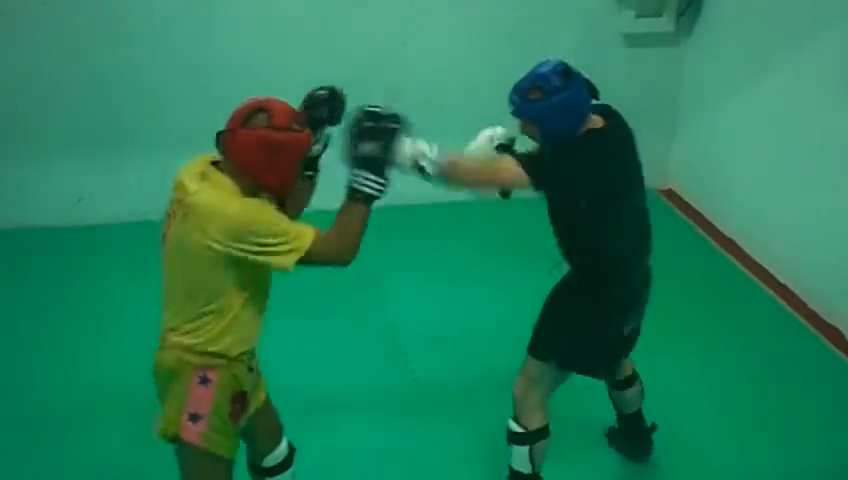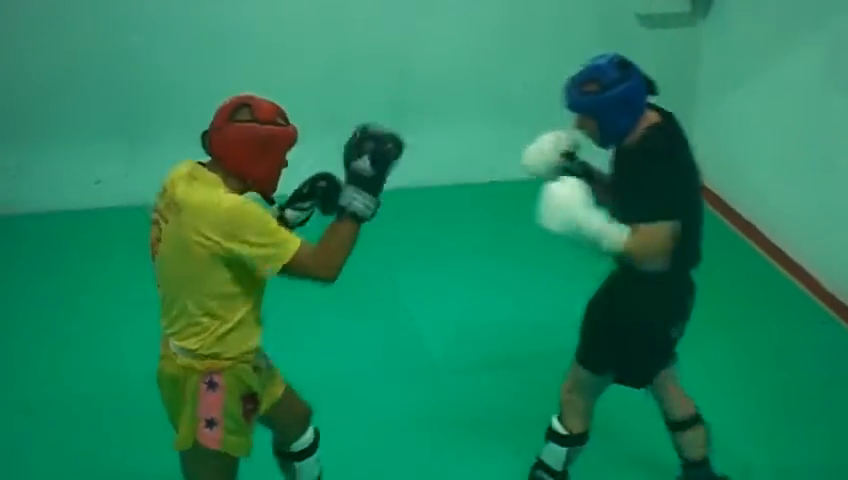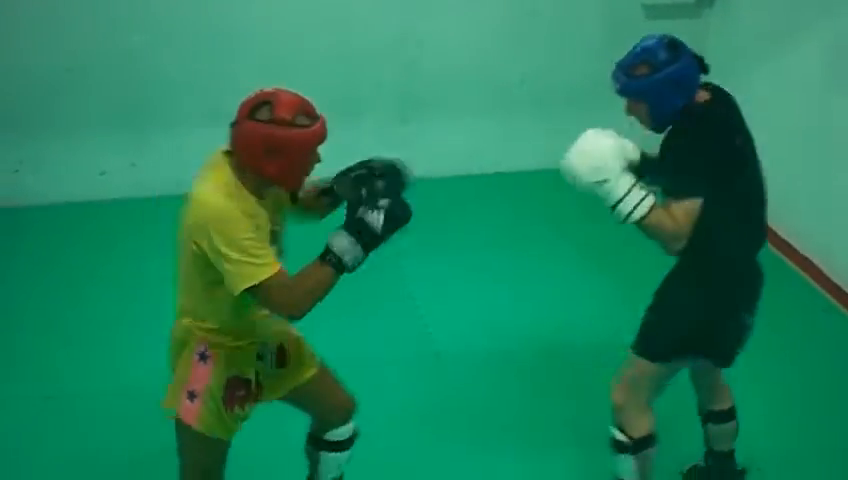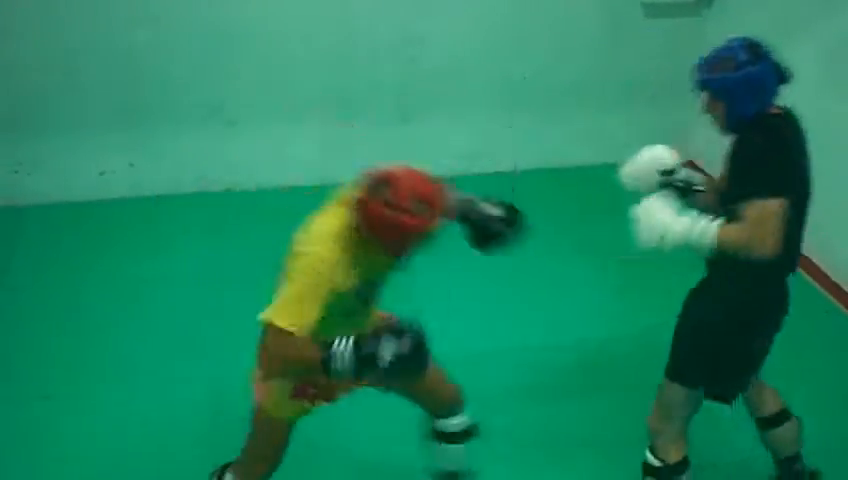
dt=0.3s
person 1, frame 1
left shoulder: (582, 157)
right shoulder: (603, 121)
left elbow: (490, 176)
right elbow: (539, 168)
left wrist: (407, 152)
right wrist: (508, 153)
left hip: (599, 287)
right hip: (626, 276)
left knee: (529, 391)
right knee: (612, 356)
right ankle: (635, 433)
person 1, frame 2
left shoulder: (656, 161)
right shoulder: (647, 129)
left elbow: (653, 257)
right elbow: (621, 193)
left wrist: (588, 223)
right wrist: (574, 168)
left hip: (644, 295)
right hip: (667, 291)
left knee: (575, 395)
right knee: (660, 378)
person 1, frame 3
left shoulder: (693, 138)
right shoulder: (708, 102)
left elbow: (675, 235)
left wrist: (615, 183)
right wrist: (638, 164)
left hip: (708, 280)
right hip: (730, 273)
left knee: (629, 395)
right knee: (707, 373)
person 1, frame 4
left shoulder: (762, 142)
right shoulder: (773, 130)
left elbow: (764, 242)
right elbow: (728, 198)
left wrist: (684, 229)
right wrist: (679, 178)
left hip: (736, 300)
right hip: (759, 296)
left knee: (666, 420)
right knee: (748, 383)
person 2, frame 1
left shoulder: (204, 172)
right shoulder: (236, 215)
left elbow: (282, 212)
right elbow: (339, 251)
left wrist: (313, 141)
right wrist: (367, 172)
left hip: (228, 354)
right hip: (202, 369)
left knee: (268, 438)
person 2, frame 2
left shoulder: (186, 178)
right shoulder: (226, 211)
right elbow: (323, 268)
left wrist: (293, 211)
right wrist: (360, 187)
left hip: (235, 354)
right hip: (208, 373)
left knee: (296, 419)
person 2, frame 3
left shoulder: (243, 166)
right shoulder: (219, 209)
left elbow: (301, 199)
right elbow: (291, 302)
left wrist: (340, 187)
right wrist: (354, 241)
left hip: (263, 333)
right hip: (213, 352)
left knee: (338, 409)
person 2, frame 4
left shoulder: (385, 200)
right shoulder: (320, 254)
left elbow: (439, 196)
right elbow: (278, 357)
left wrist: (470, 209)
right wrist: (359, 356)
left hip: (361, 327)
right hip: (305, 348)
left knee: (447, 398)
